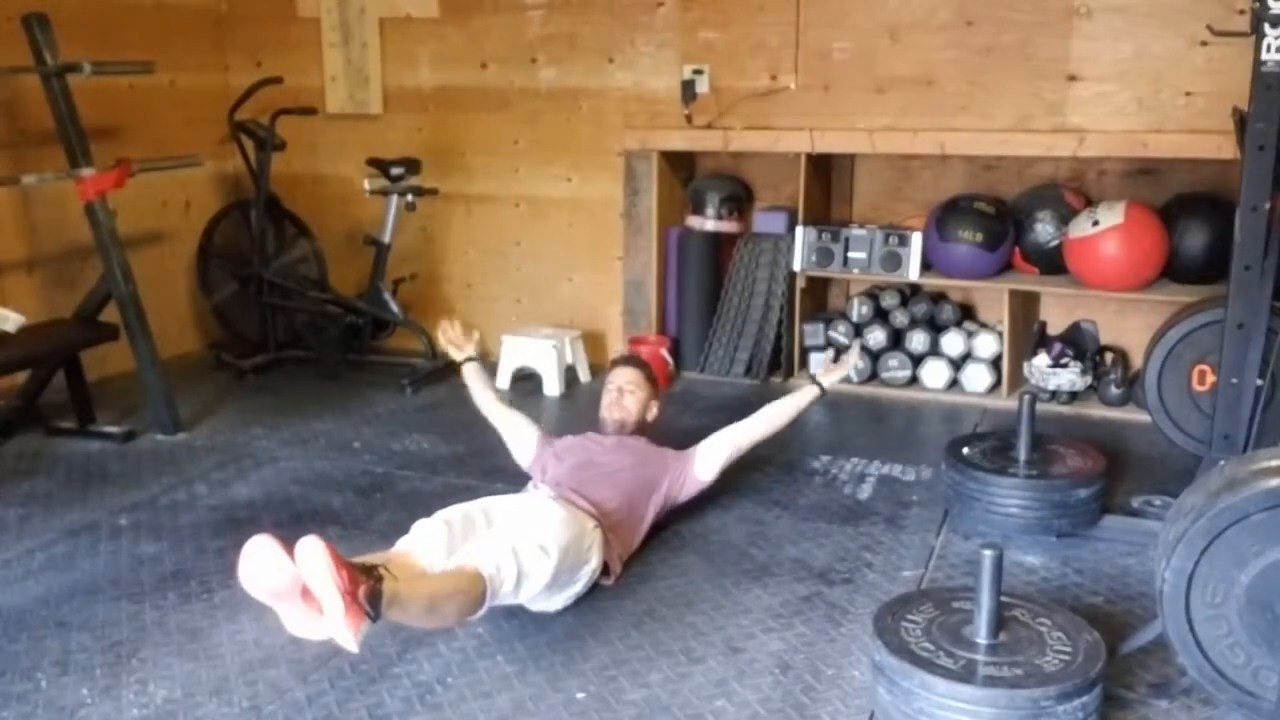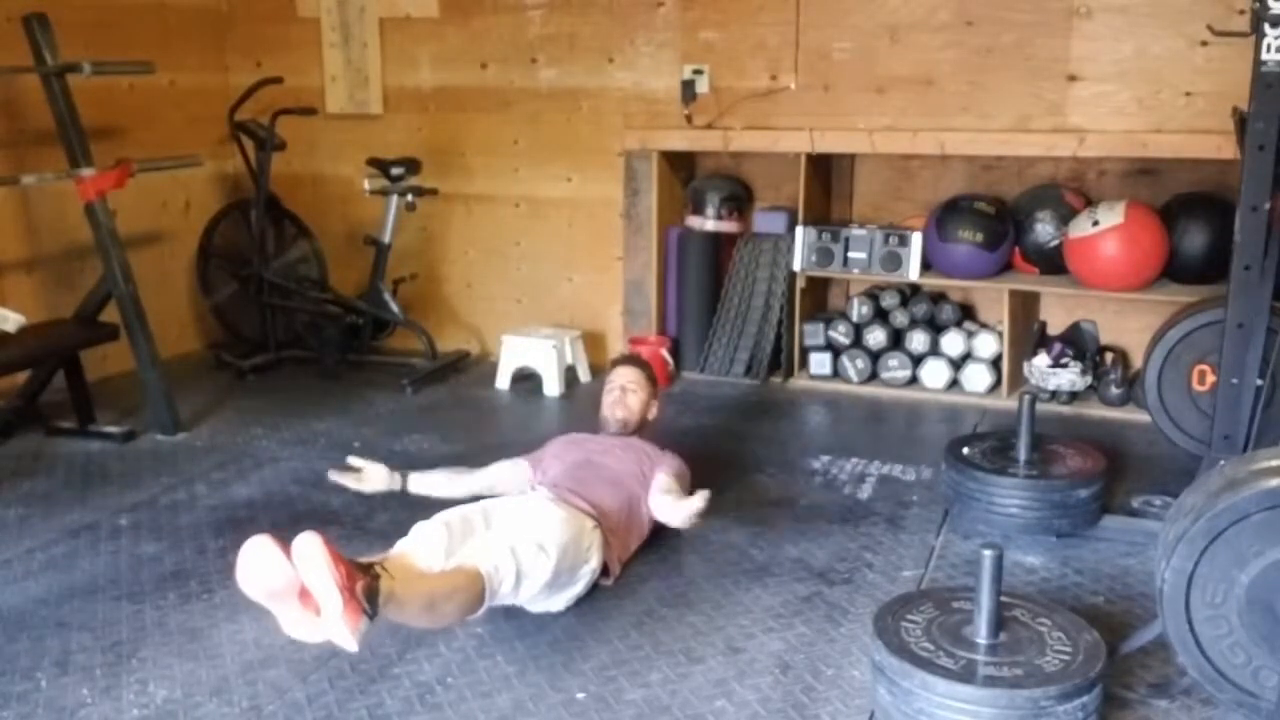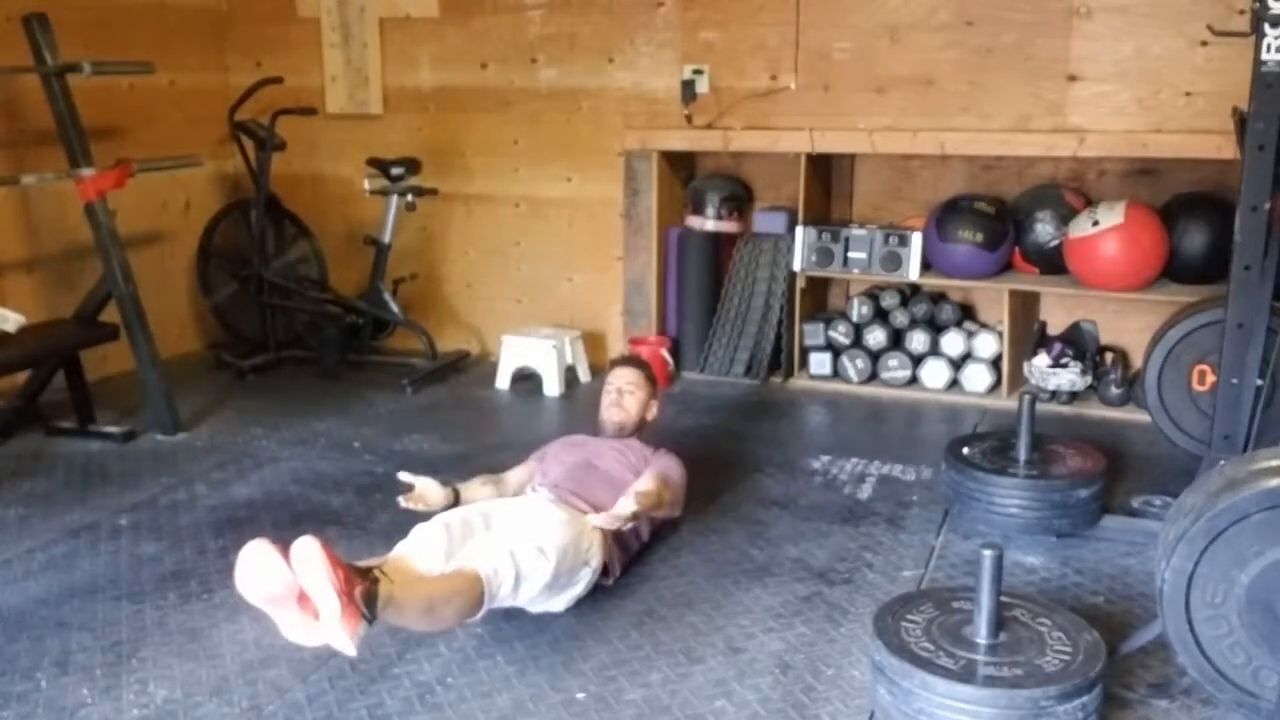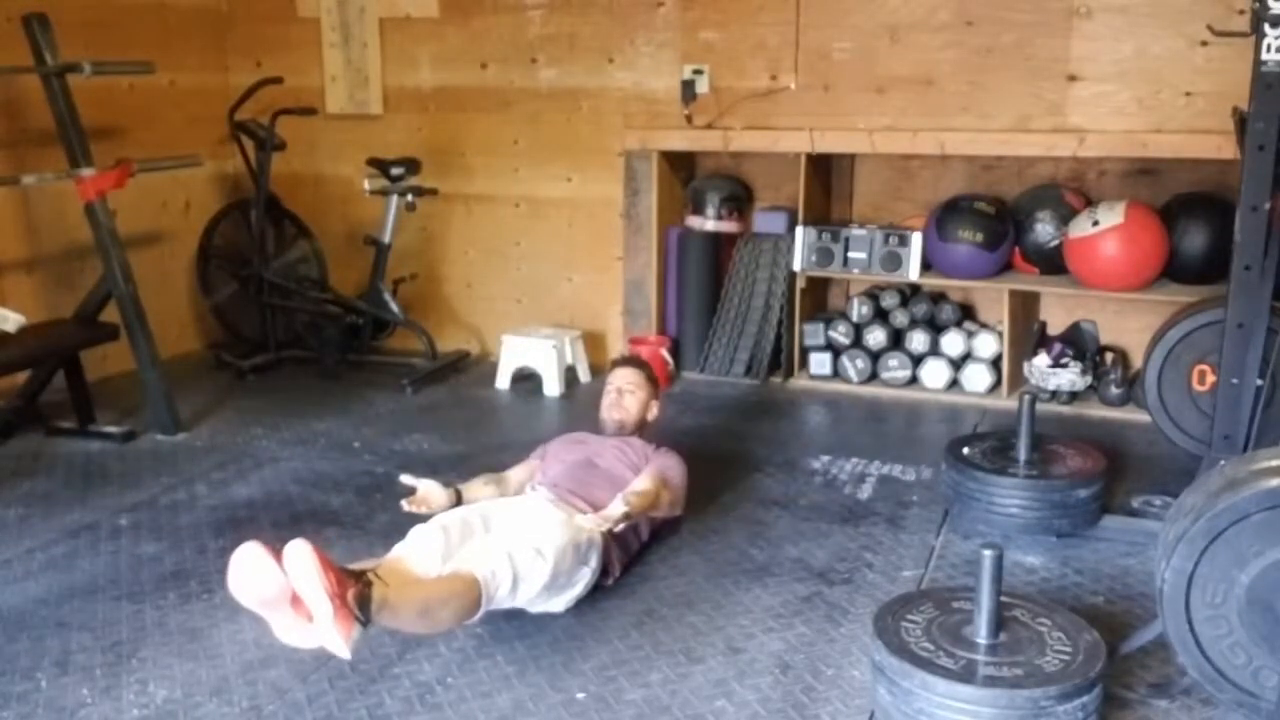
dt=0.2s
person 1, frame 1
left shoulder: (664, 464)
right shoulder: (563, 446)
left elbow: (738, 437)
right elbow: (503, 418)
left wrist: (813, 389)
right wrist: (470, 361)
left hip: (571, 529)
right hip: (512, 506)
left knee: (476, 569)
right knee: (424, 544)
left ankle: (364, 599)
right ankle: (320, 597)
person 1, frame 2
left shoulder: (658, 460)
right shoulder: (564, 444)
left elbow: (668, 496)
right elbow: (486, 476)
left wrist: (678, 508)
right wrist: (399, 479)
left hip: (575, 529)
right hip: (510, 509)
left knee: (478, 572)
right knee: (423, 545)
left ankle: (364, 599)
right ankle: (321, 604)
person 1, frame 3
left shoulder: (662, 464)
right shoulder: (565, 444)
left elbow: (651, 497)
right elbow: (504, 482)
left wrist: (624, 513)
right wrist: (450, 494)
left hip: (572, 531)
right hip: (510, 510)
left knee: (478, 573)
right knee: (424, 548)
left ankle: (363, 602)
right ankle: (317, 603)
person 1, frame 4
left shoulder: (662, 462)
right shoulder: (566, 442)
left elbow: (647, 496)
right elbow: (506, 480)
left wrist: (615, 514)
right wrist: (453, 495)
left hip: (572, 530)
right hip: (511, 509)
left knee: (475, 575)
right knee: (420, 550)
left ankle: (357, 605)
right ankle: (313, 605)
